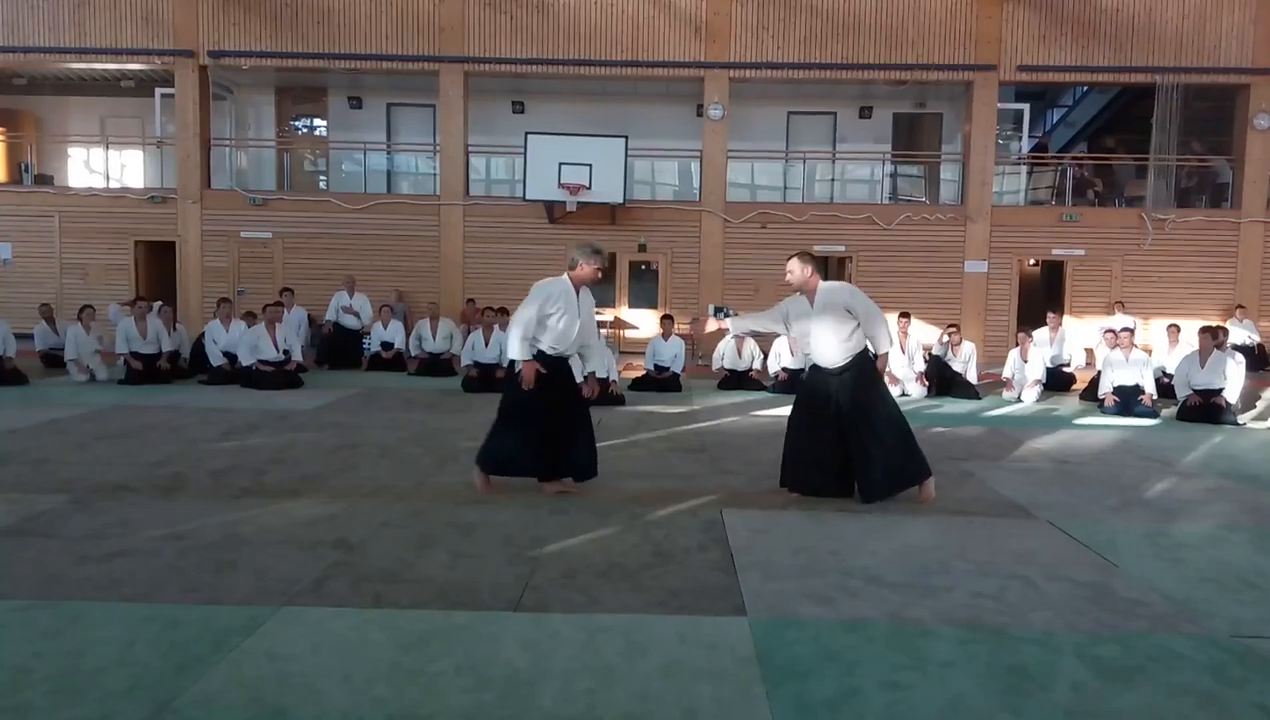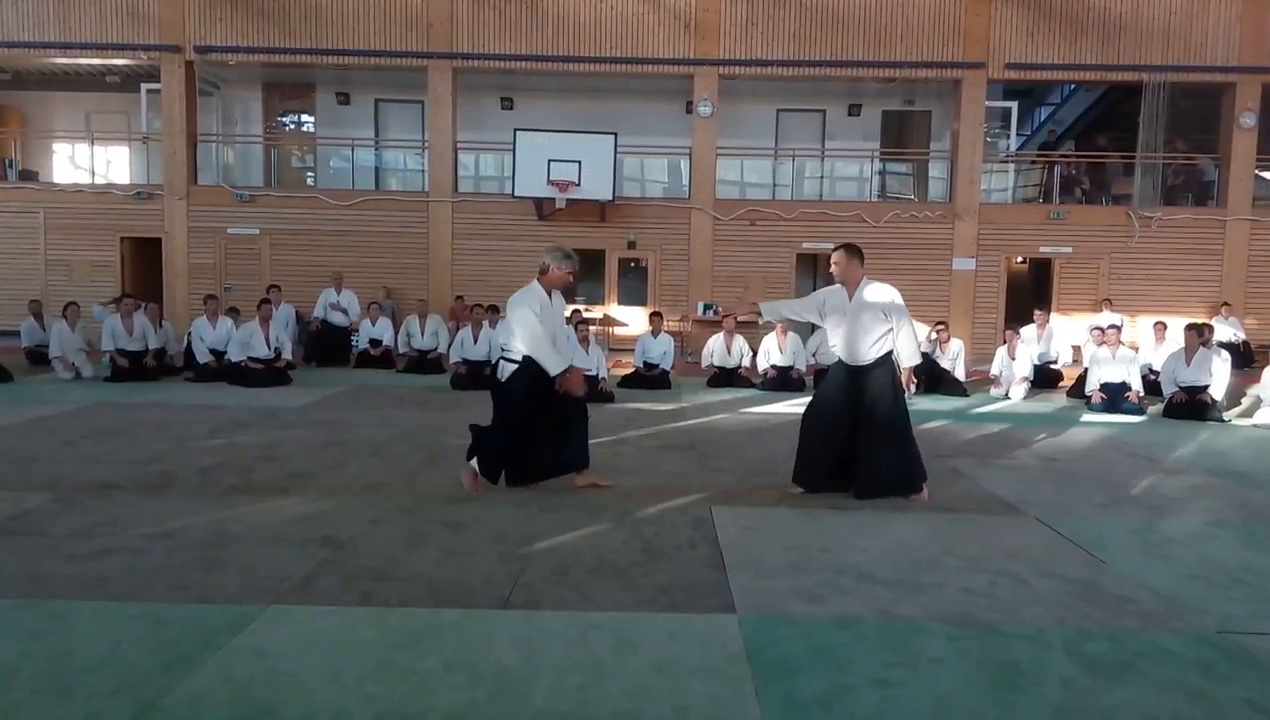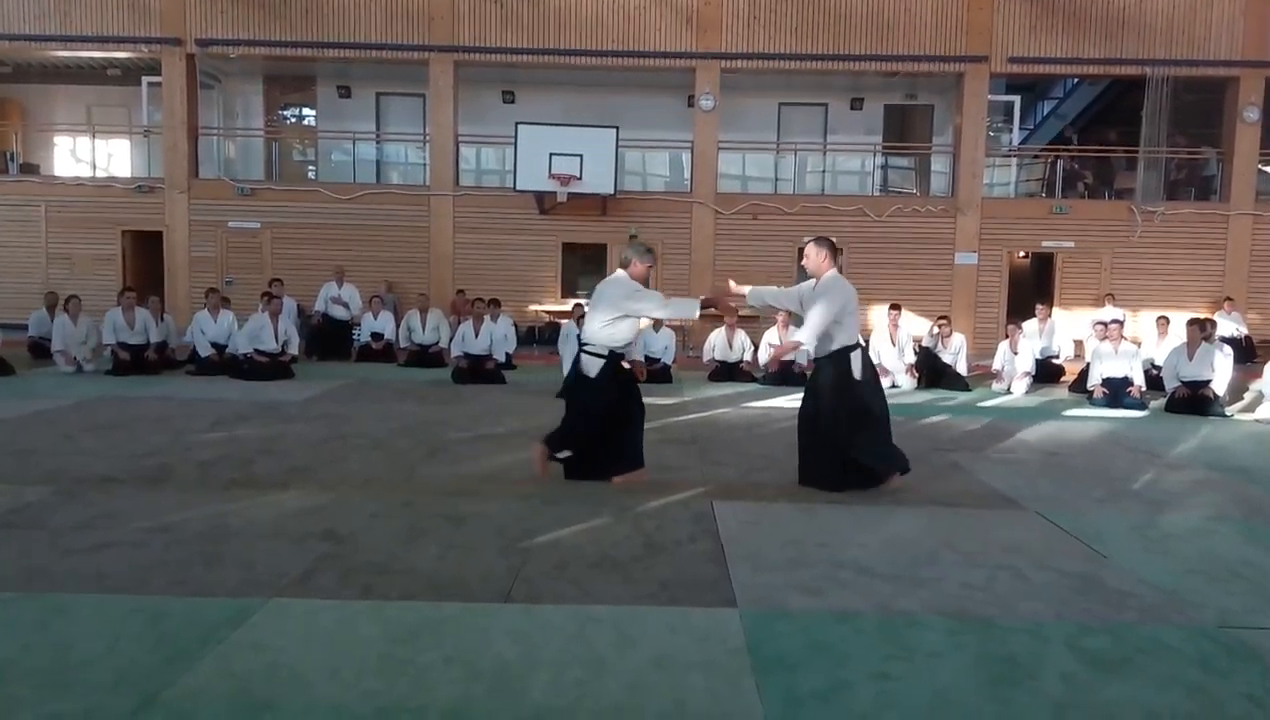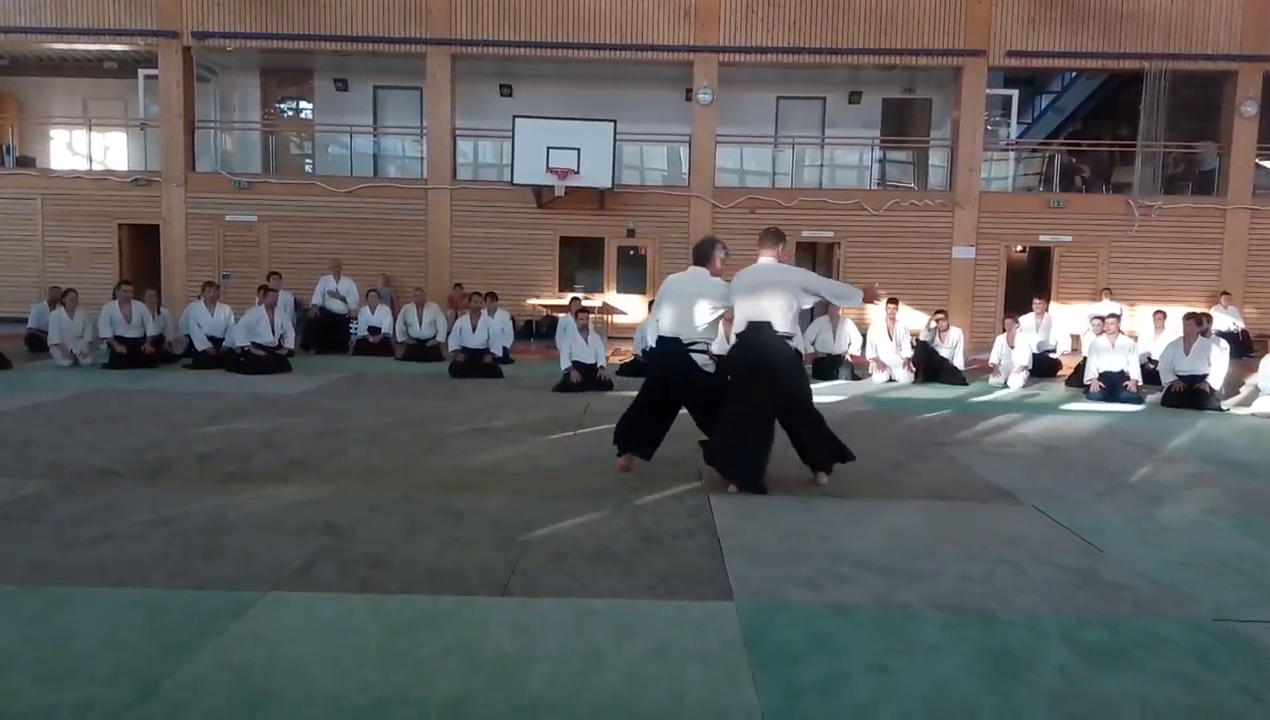
dt=0.4s
person 1, frame 1
left shoulder: (844, 292)
right shoulder: (791, 306)
left elbow: (874, 319)
right elbow: (761, 320)
left wrist: (881, 355)
right wrist: (721, 324)
left hip: (856, 370)
right hip: (822, 374)
left knee: (879, 426)
right knee: (806, 428)
left ankle: (921, 477)
right ankle: (811, 482)
person 1, frame 2
left shoulder: (884, 293)
right shoulder: (828, 296)
left elbow: (904, 329)
right elbow: (794, 308)
left wrist: (907, 367)
right wrist: (754, 308)
left hip: (879, 372)
right hip: (844, 370)
left knee: (889, 431)
right knee: (820, 423)
left ankle: (912, 484)
right ankle: (812, 480)
person 1, frame 3
left shoulder: (838, 287)
right shoulder: (811, 288)
left elbow: (820, 319)
right elbow: (780, 296)
left wrist: (791, 344)
right wrist: (742, 290)
left hip: (847, 363)
right hip: (827, 363)
left knee: (851, 422)
right knee: (814, 420)
left ankle: (889, 467)
right ankle: (829, 474)
person 1, frame 4
left shoulder: (741, 278)
right shoulder: (794, 275)
right elbow: (830, 288)
right wrist: (862, 294)
left hip: (749, 348)
right hip: (780, 350)
left knee: (742, 413)
right knee: (798, 409)
left ankle: (735, 474)
right ankle: (821, 467)
person 2, frame 1
left shoulder: (587, 297)
right shoulder: (546, 289)
left elbow: (590, 338)
right elbow: (519, 324)
left wrist: (590, 374)
right wrist: (525, 361)
left hip: (559, 366)
right hip: (535, 362)
left knee: (571, 417)
right knee: (522, 419)
left ankle: (553, 478)
right ankle: (485, 468)
person 2, frame 2
left shoulder: (556, 298)
right shoulder: (523, 300)
left elbow: (559, 338)
right elbow: (536, 343)
left wrist: (567, 371)
right wrist: (563, 373)
left hip: (549, 368)
right hip: (518, 370)
left knee: (572, 413)
right knee: (509, 425)
left ankle: (582, 473)
right ankle: (475, 469)
person 2, frame 3
left shoulder: (613, 287)
right shoulder: (627, 290)
right elbow: (665, 307)
left wrist: (629, 359)
right wrist: (711, 302)
left hip: (607, 359)
right hip: (597, 361)
left knee: (628, 411)
right knee: (593, 416)
left ankle: (619, 468)
right ankle: (548, 448)
person 2, frame 4
left shoulder: (670, 282)
right shoulder: (716, 286)
left elbow: (657, 318)
left hip: (660, 351)
right hip: (693, 358)
left knee: (650, 405)
right knee: (717, 406)
left ankle: (628, 454)
